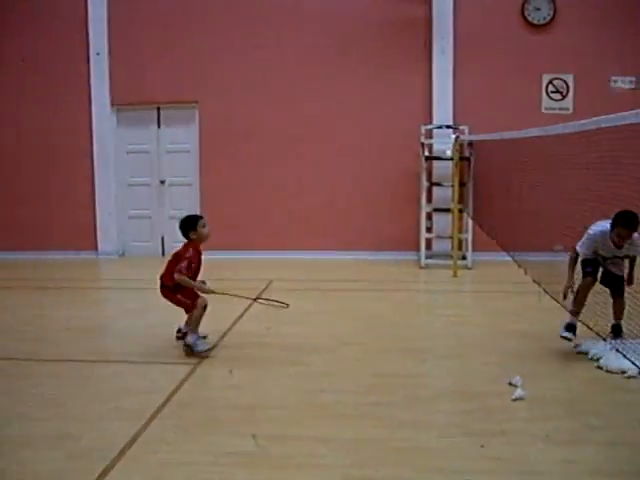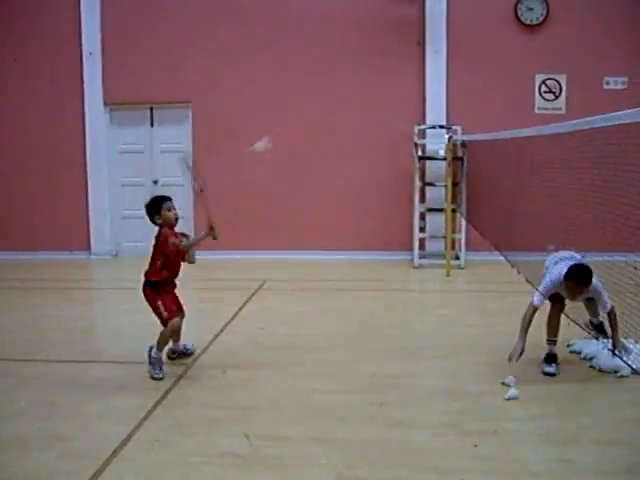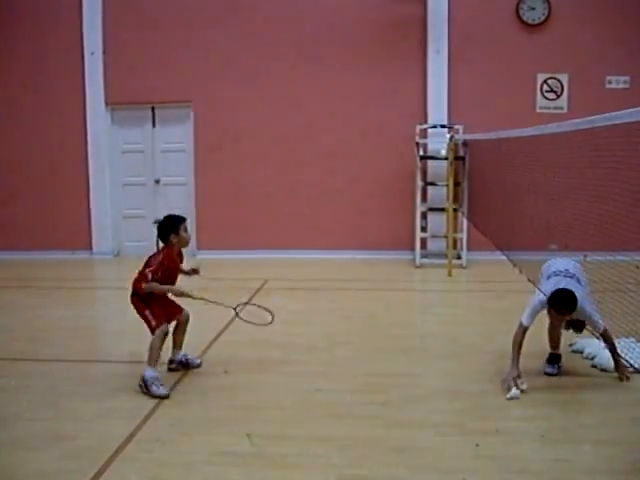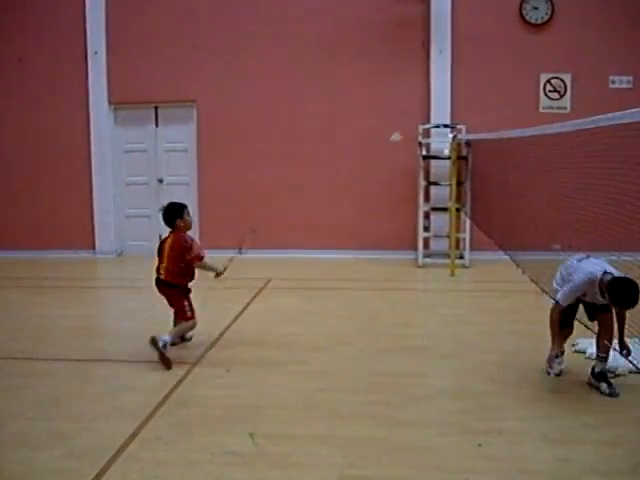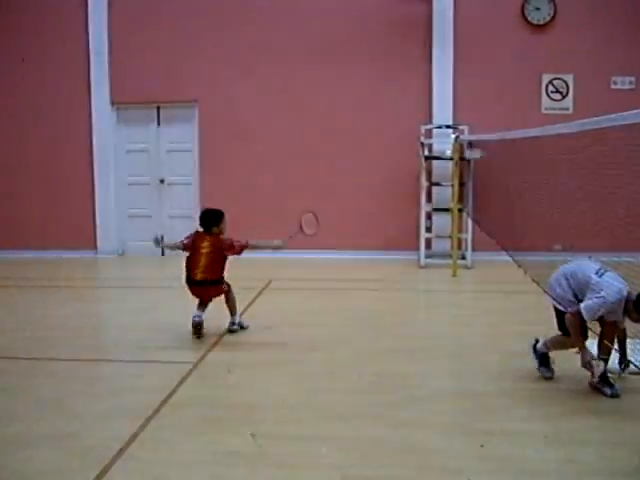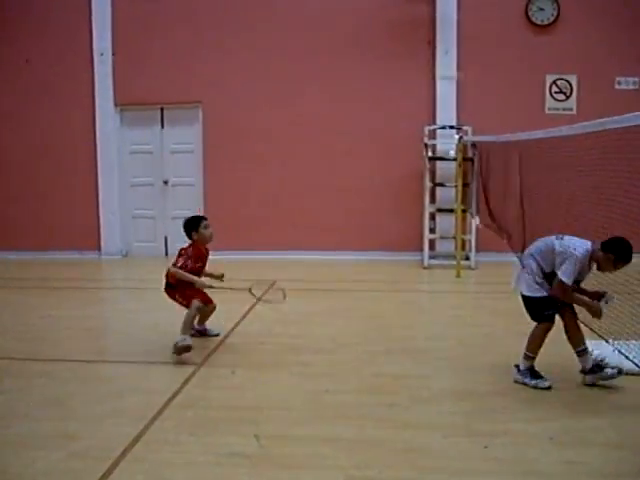
dt=0.4s
person 1, frame 1
left shoulder: (195, 249)
right shoulder: (190, 252)
right elbow: (178, 276)
left wrist: (197, 283)
right wrist: (198, 287)
left hip: (182, 285)
right hip: (171, 287)
left knee: (198, 306)
right knee: (201, 302)
left ankle: (185, 331)
right ankle: (192, 339)
person 1, frame 2
left shoulder: (175, 237)
right shoulder: (164, 235)
left elbow: (190, 259)
right elbow: (183, 249)
left wrist: (187, 242)
right wrist: (205, 236)
left hip: (166, 285)
right hip: (156, 287)
left knee: (179, 316)
right knee: (173, 323)
left ankle: (176, 348)
right ankle: (156, 353)
person 1, frame 3
left shoulder: (177, 253)
right shoulder: (161, 258)
right elbow: (145, 285)
left wrist: (188, 271)
right wrist: (173, 289)
left hip: (158, 295)
right hip: (143, 297)
left knee: (183, 317)
right knee: (161, 330)
left ankle: (178, 359)
right ankle: (150, 376)
person 1, frame 4
left shoulder: (168, 239)
right shoulder: (185, 239)
right elbow: (197, 261)
right wrist: (216, 269)
left hip: (163, 282)
right hip: (174, 286)
left knee: (180, 307)
right knee: (190, 322)
left ankle: (177, 336)
right ankle: (162, 341)
person 1, frame 5
left shoulder: (195, 237)
right shoulder: (224, 243)
left elbow: (180, 245)
right elbow: (247, 245)
left wrist: (162, 244)
right wrist: (273, 244)
left hip: (194, 283)
right hip: (211, 283)
left knee: (205, 298)
right knee: (228, 291)
left ankle: (197, 316)
right ankle: (235, 322)
person 1, frame 6
left shoulder: (204, 250)
right shoulder: (191, 252)
right elbow: (173, 270)
left wrist: (213, 275)
right wrist: (195, 280)
left hip: (192, 285)
right hip: (177, 286)
left knee: (210, 306)
right knee: (196, 305)
left ankle: (198, 328)
right ankle: (182, 339)
person 2, frame 1
right shoulder: (596, 233)
right elbow: (575, 252)
right wrist: (569, 279)
left hip: (615, 262)
right hip: (592, 255)
left knee: (618, 295)
right knee: (588, 281)
left ankle: (617, 325)
right ankle: (571, 323)
person 2, frame 2
left shoulder: (593, 285)
right shoulder: (553, 280)
left elbow: (610, 310)
right elbow: (531, 308)
left wrist: (616, 338)
right wrist: (520, 342)
left knee: (591, 302)
right knee: (557, 306)
left ankle: (595, 323)
right ankle: (551, 353)
person 2, frame 3
left shoulder: (582, 306)
right shoulder: (541, 298)
left elbow: (604, 332)
right elbow: (521, 331)
left wrist: (618, 361)
right wrist: (514, 368)
left knee: (577, 327)
right knee: (556, 323)
right ankle: (554, 356)
person 2, frame 4
left shoulder: (622, 288)
right shoulder: (582, 280)
left elbow: (621, 311)
right elbow: (556, 308)
left wrist: (621, 340)
right wrist: (555, 345)
right hip: (567, 281)
left knee: (607, 322)
right knee: (566, 329)
left ankle: (598, 373)
right ankle: (558, 353)
person 2, frame 5
left shoulder: (626, 300)
right shoulder: (609, 299)
left elbow: (620, 328)
right elbow: (571, 317)
left wrist: (623, 355)
right wrist: (583, 350)
right hip: (564, 283)
left knee: (610, 326)
right knee: (579, 336)
left ankle: (600, 375)
right ankle: (541, 348)
person 2, frame 6
left shoulder: (588, 255)
right shoulder: (577, 255)
left elbow: (568, 283)
right elbow: (559, 289)
left wrist: (590, 295)
right wrist: (587, 304)
left hip: (547, 274)
right hip: (533, 274)
left knee: (569, 316)
right knee: (546, 321)
left ankle: (590, 367)
right ankle: (524, 370)
